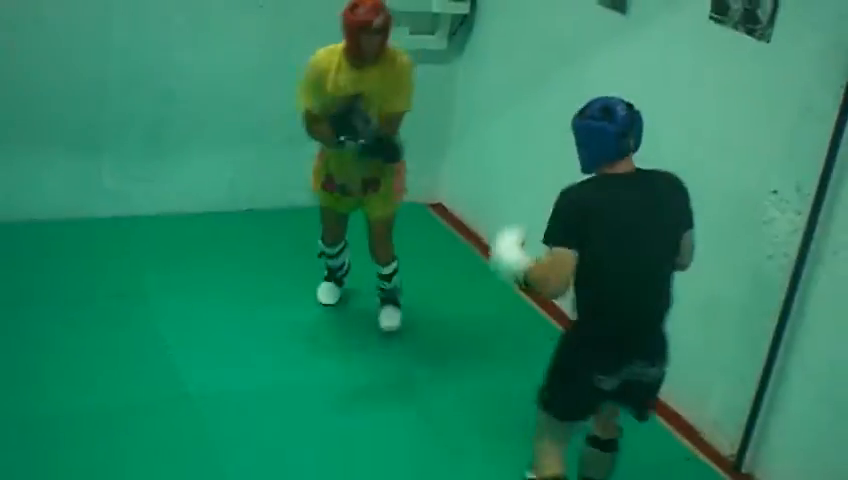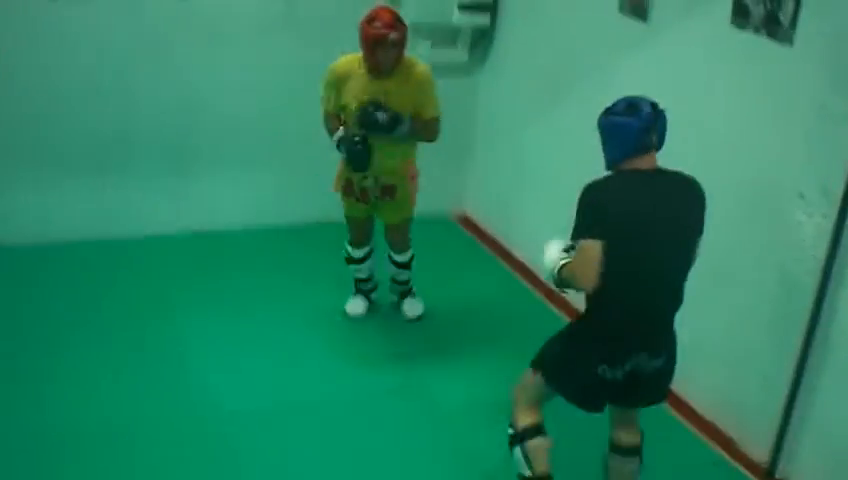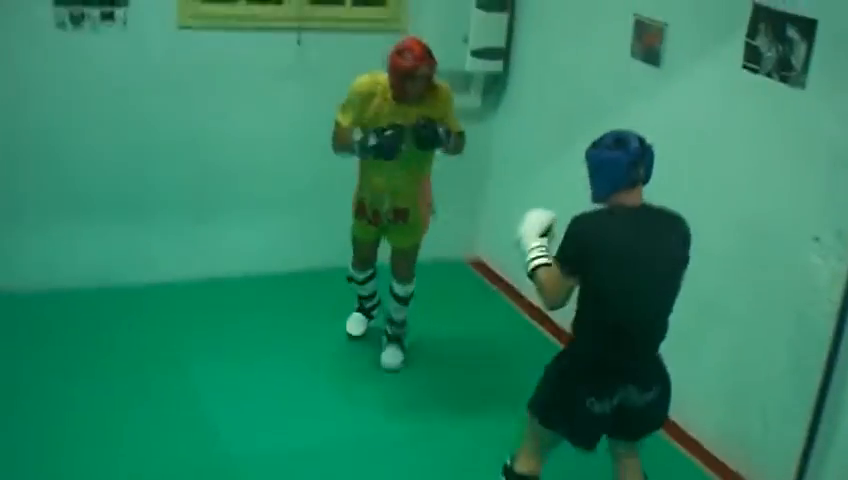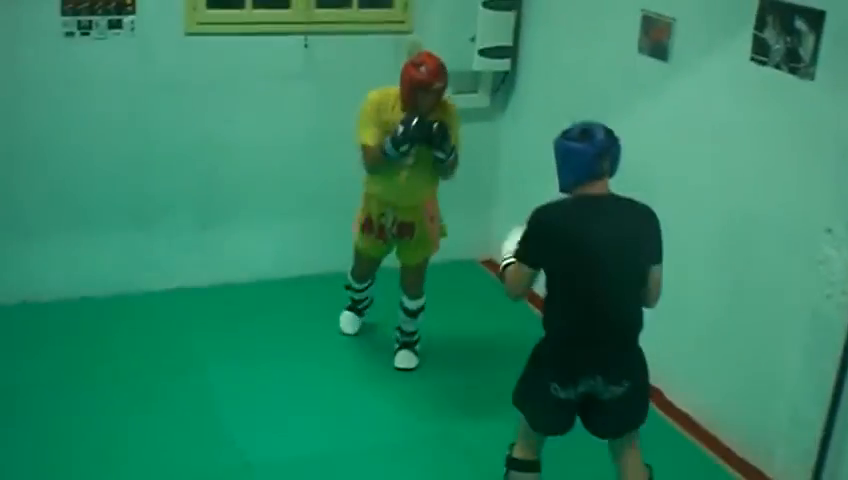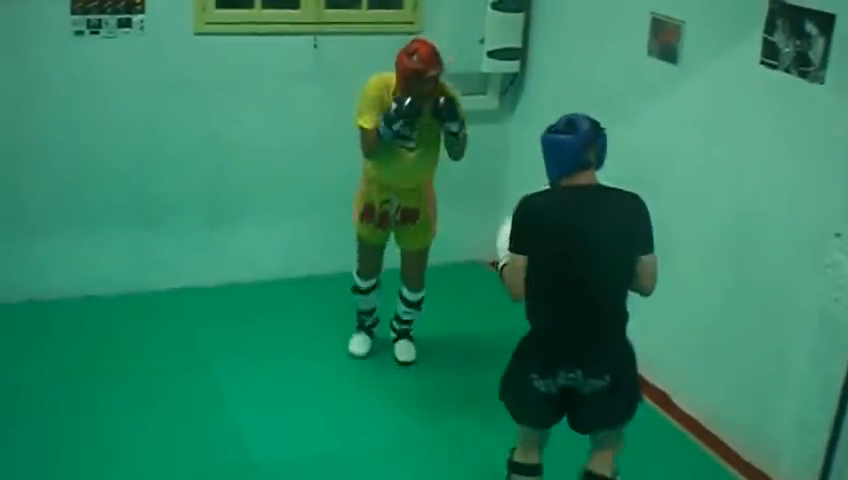
dt=0.2s
person 1, frame 1
left shoulder: (579, 200)
right shoulder: (672, 188)
left elbow: (553, 284)
right elbow: (682, 259)
left wrist: (515, 262)
left hip: (594, 343)
right hip: (649, 343)
left knee: (550, 436)
right knee: (606, 414)
person 1, frame 2
left shoulder: (600, 195)
right shoulder: (690, 192)
left elbow: (585, 279)
right elbow: (685, 260)
left wrist: (557, 264)
left hip: (602, 337)
right hip: (657, 339)
left knee: (526, 396)
right knee: (626, 421)
person 1, frame 3
left shoulder: (588, 229)
right shoulder: (675, 228)
left elbow: (552, 297)
left wrist: (534, 242)
left hip: (587, 369)
right hip: (644, 372)
left knee: (533, 447)
person 1, frame 4
left shoulder: (548, 219)
right shoulder: (644, 219)
left elbow: (515, 288)
right elbow: (650, 296)
left wrist: (512, 250)
left hip: (561, 360)
right hip: (621, 362)
left knee: (528, 442)
right knee: (627, 448)
person 1, frame 5
left shoulder: (533, 209)
right shoulder: (631, 208)
left elbow: (516, 289)
right elbow: (646, 284)
left wrist: (506, 257)
left hip: (544, 353)
right hip: (607, 356)
left knee: (529, 445)
right knee: (606, 445)
person 2, frame 1
left shoulder: (398, 64)
right shoulder: (322, 63)
left elbow: (391, 127)
right elbow: (312, 125)
left wrist: (366, 124)
right wrist: (357, 142)
left hip: (378, 167)
right hip: (335, 164)
left knee: (381, 244)
right knee: (332, 235)
left ankle: (389, 296)
right ankle: (335, 274)
person 2, frame 2
left shoulder: (418, 74)
right shoulder: (342, 71)
left elbow: (432, 131)
right elbow: (330, 117)
left wrist: (397, 124)
right wrist: (343, 140)
left hip: (396, 172)
right hip: (357, 170)
left knee: (398, 241)
right knee: (358, 238)
left ankle: (404, 288)
right ankle: (363, 289)
person 2, frame 3
left shoulder: (440, 95)
right shoulder: (366, 89)
left elbow: (458, 145)
right elbow: (338, 141)
left wrist: (442, 135)
right wrist: (367, 141)
left hip: (411, 197)
right hip: (371, 192)
left knee: (403, 270)
right knee: (363, 258)
left ankle: (396, 334)
right ankle: (366, 306)
person 2, frame 4
left shoulder: (445, 112)
right shoulder: (378, 102)
left elbow: (447, 173)
right elbow: (370, 164)
left wrist: (443, 148)
right wrist: (398, 141)
left hip: (417, 212)
right hip: (377, 206)
left knee: (412, 286)
right knee: (361, 271)
left ankle: (408, 340)
right ankle: (358, 305)
person 2, frame 5
left shoulder: (444, 97)
right shoulder: (378, 87)
left elbow: (457, 154)
right elbow: (368, 149)
left wrist: (454, 123)
right wrist: (392, 122)
left hip: (416, 196)
right hip: (376, 192)
left knee: (413, 275)
right knee: (367, 266)
left ankle: (403, 330)
right ankle: (365, 324)
